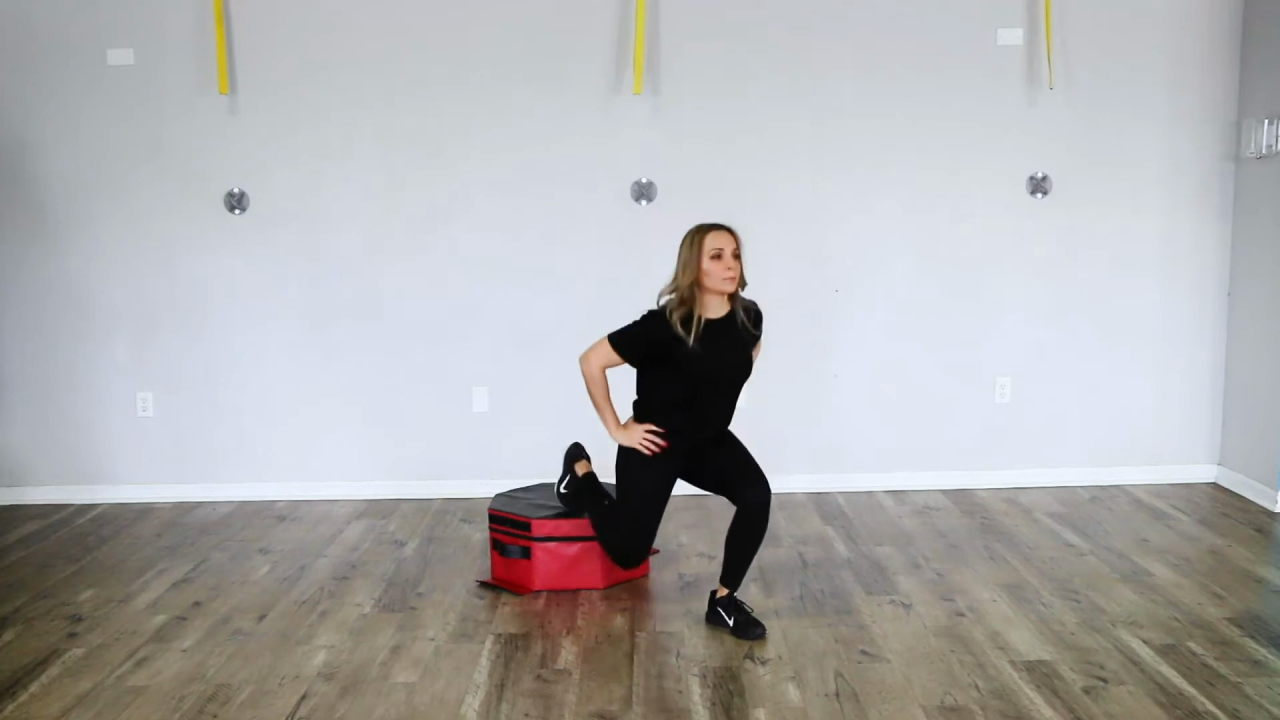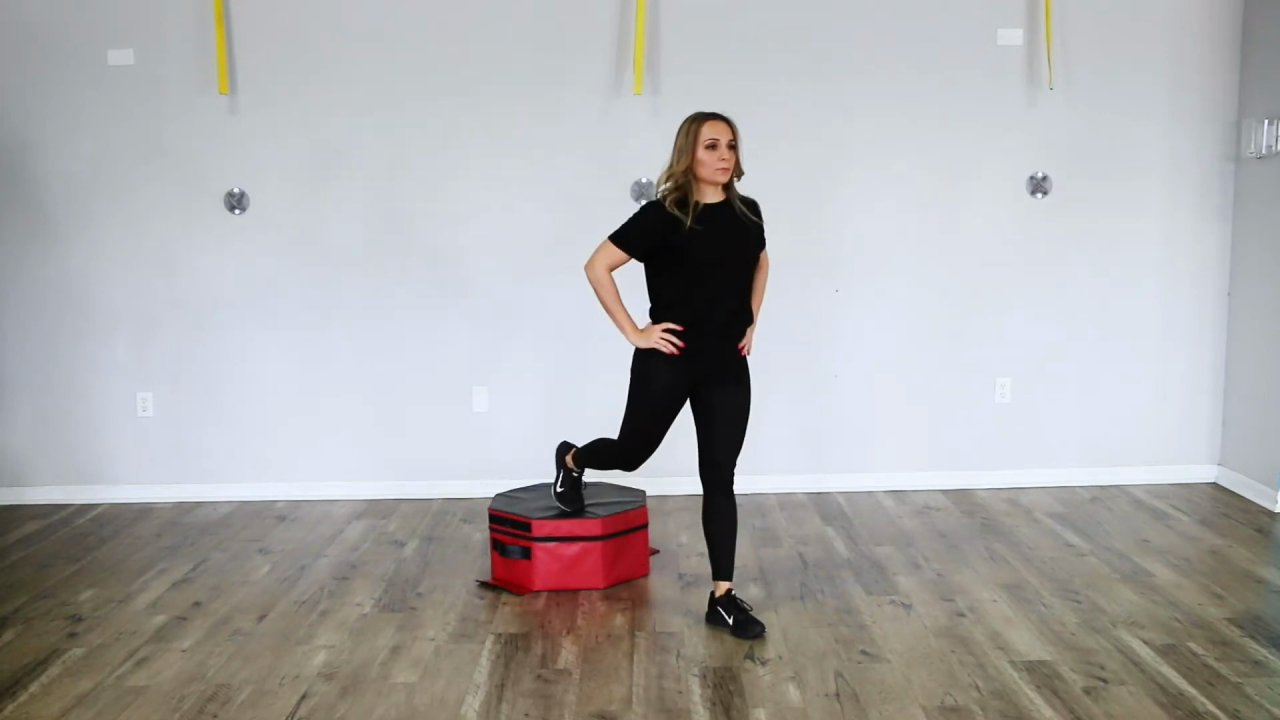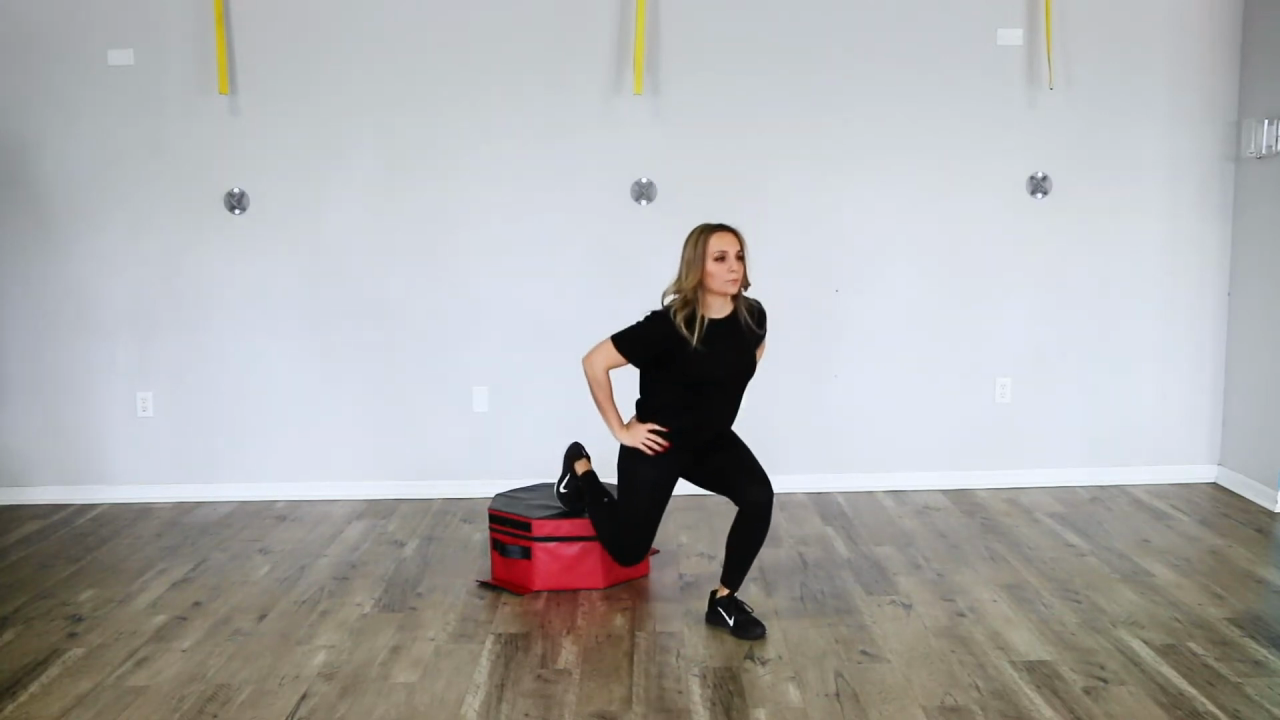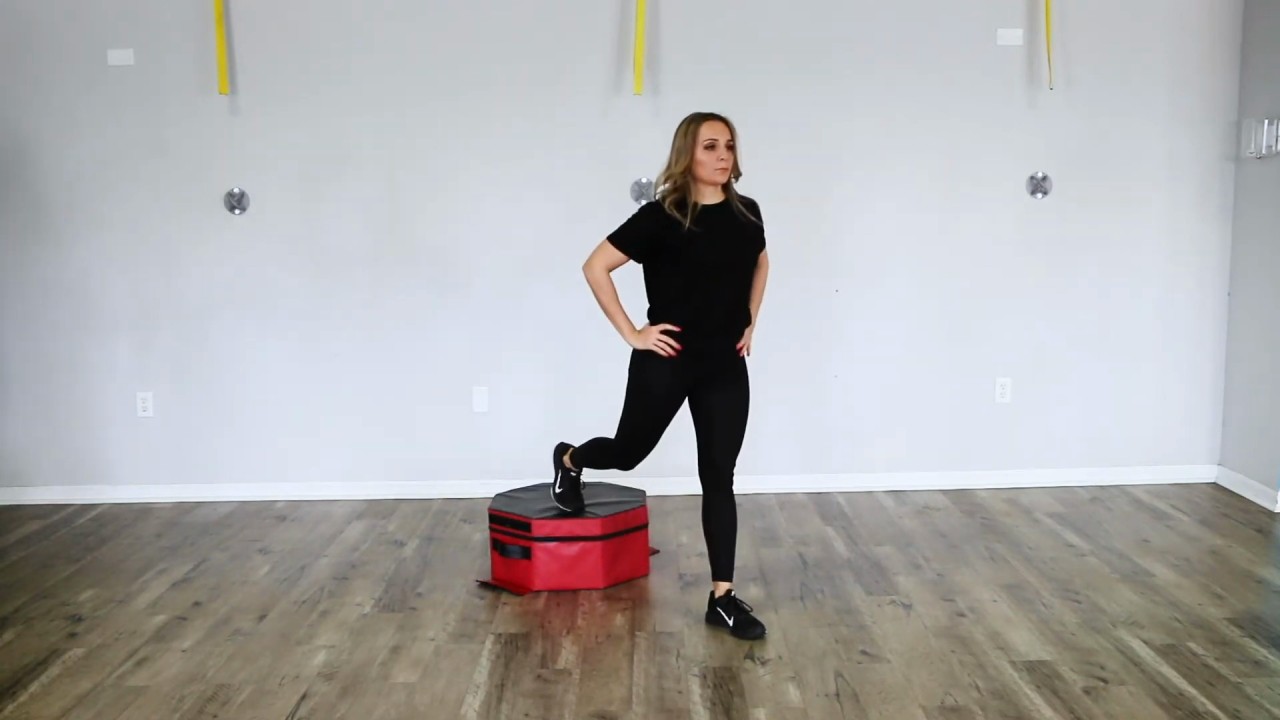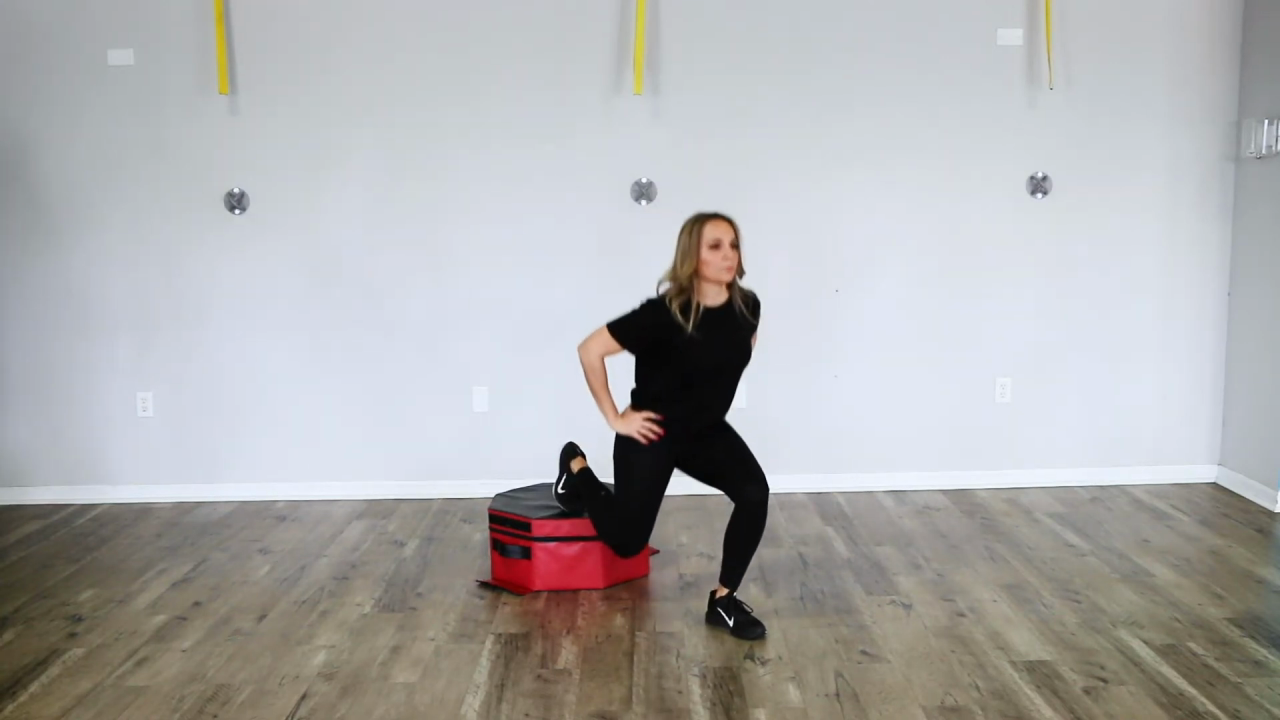
dt=1s
person 1, frame 1
left shoulder: (749, 317)
right shoulder: (665, 325)
right elbow: (592, 361)
right wrist: (616, 428)
left hip: (710, 441)
right hip: (654, 445)
left knee: (757, 497)
right knee: (628, 552)
left ankle: (724, 600)
right ankle: (580, 469)
person 1, frame 2
left shoulder: (747, 213)
right shoulder: (663, 215)
left elbow: (759, 265)
right elbow: (597, 267)
left wrist: (751, 322)
right wrist: (633, 333)
left hip: (727, 365)
right hip: (668, 360)
left knee: (720, 478)
right knee: (632, 452)
left ankle: (723, 598)
right ankle: (570, 461)
person 1, frame 3
left shoulder: (752, 316)
right shoulder: (669, 326)
right elbow: (595, 362)
right wrist: (619, 429)
left hip: (713, 441)
right hip: (656, 446)
left knee: (759, 499)
right knee: (628, 550)
left ankle: (724, 600)
right ankle: (580, 468)
person 1, frame 4
left shoulder: (746, 213)
right shoulder: (661, 217)
left elbow: (760, 265)
right elbow: (595, 267)
left wrist: (750, 322)
right wrist: (631, 334)
left hip: (726, 365)
right hip: (667, 361)
left knee: (719, 478)
right knee: (629, 452)
left ankle: (722, 598)
right ankle: (568, 461)
person 1, frame 5
left shoulder: (746, 306)
right shoulder: (664, 314)
right elbow: (591, 350)
right wrist: (615, 417)
left hip: (707, 432)
right hip: (651, 436)
left knee: (755, 494)
right knee: (627, 541)
left ankle: (724, 600)
right ankle: (575, 467)
